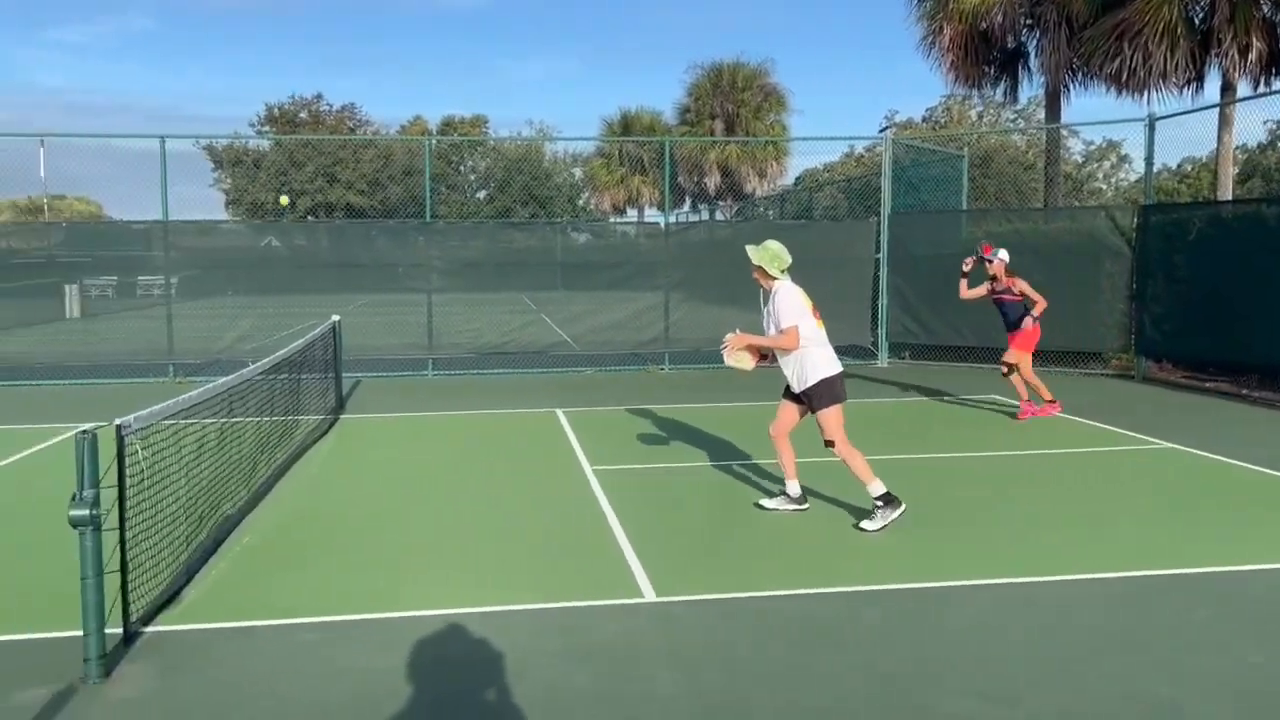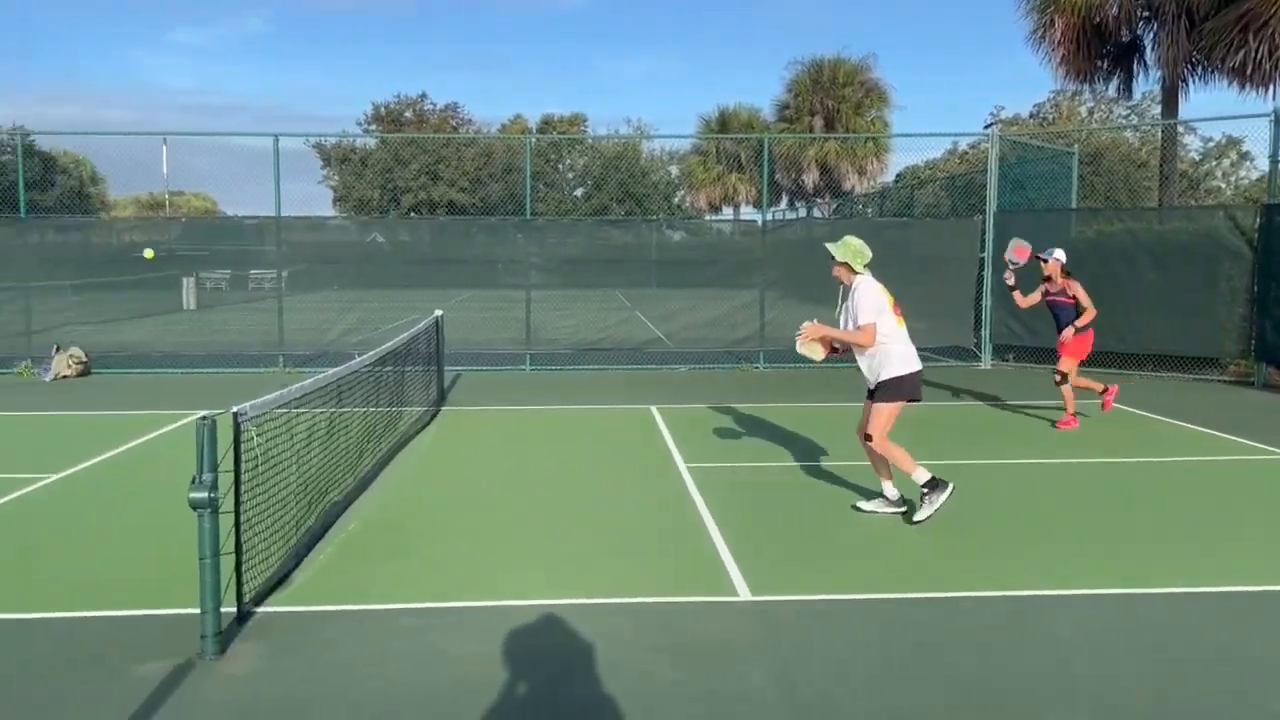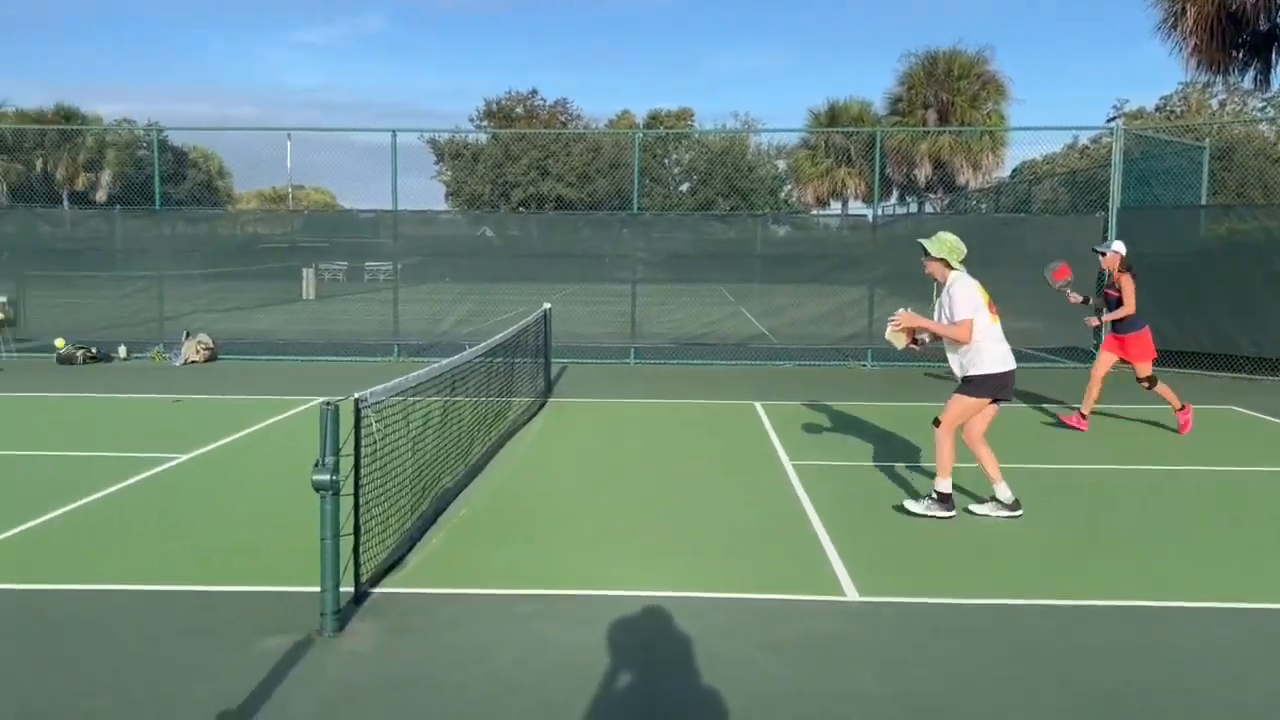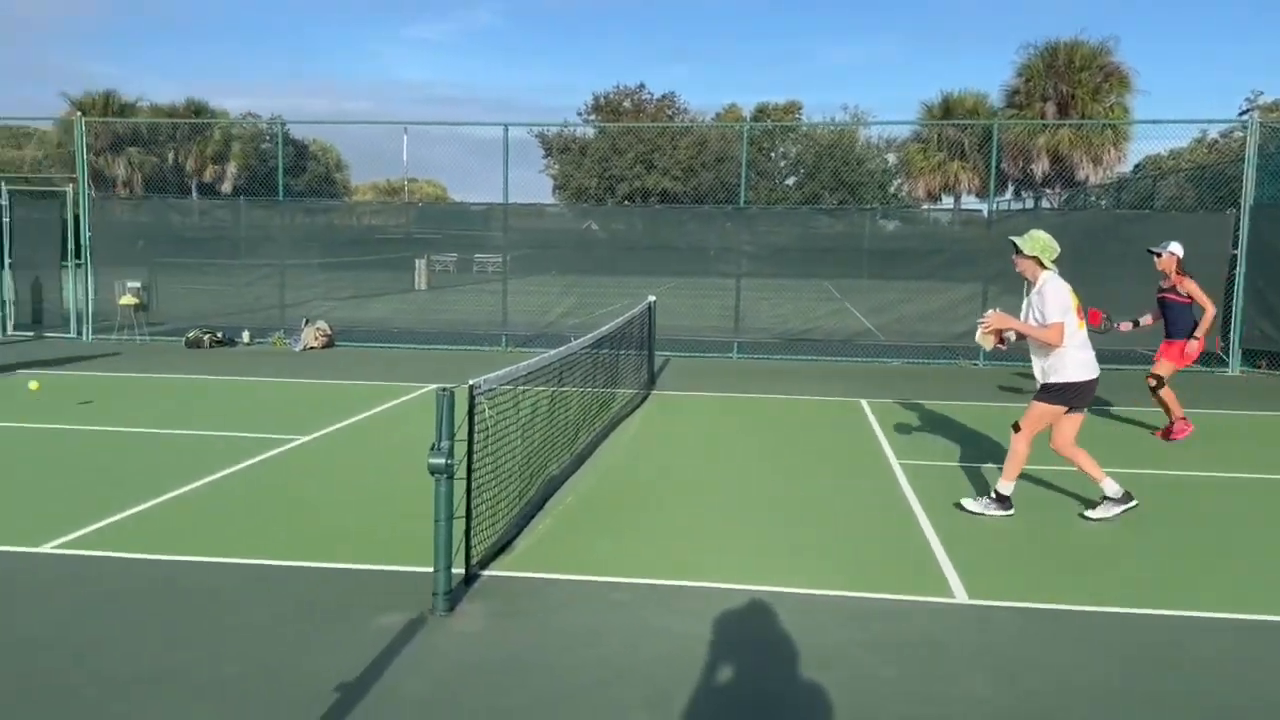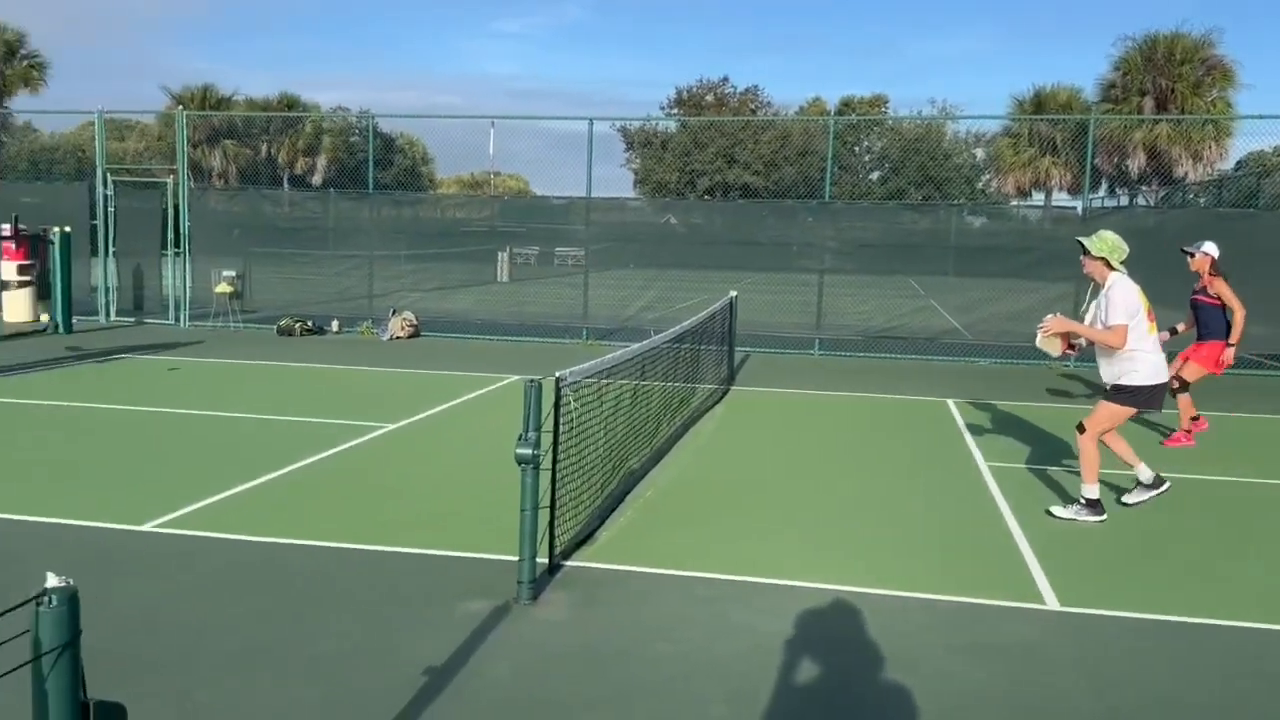
dt=0.2s
person 1, frame 1
left shoulder: (785, 294)
right shoulder: (779, 294)
left elbow: (790, 342)
left wrist: (749, 339)
right wrist: (760, 353)
left hip: (820, 376)
right hip: (803, 379)
left knee: (838, 445)
right knee: (778, 431)
left ankle: (887, 502)
right ankle: (793, 494)
person 1, frame 2
left shoulder: (865, 291)
right shoulder: (859, 290)
left elbow: (867, 338)
left wrist: (825, 331)
right wrist: (833, 343)
left hip: (897, 373)
right hip: (888, 375)
left knee: (876, 439)
right knee: (866, 435)
left ankle: (932, 484)
right ankle: (892, 497)
person 1, frame 3
left shoulder: (959, 286)
right shoulder: (954, 287)
left elbow: (963, 334)
right elbow: (949, 332)
left wrist: (920, 321)
right wrist: (919, 333)
left hip: (988, 371)
right hip: (990, 370)
left knee: (943, 427)
right knee: (972, 437)
left ankle: (942, 499)
right ankle: (1005, 500)
person 1, frame 4
left shoulder: (1050, 288)
right shoulder: (1043, 288)
left elbow: (1054, 337)
right elbow: (1040, 332)
left wrist: (1011, 322)
right wrist: (1006, 331)
left hip: (1069, 377)
right hip: (1073, 376)
left knee: (1021, 432)
right knee: (1062, 444)
left ankle: (1001, 499)
right ankle: (1117, 495)
person 1, frame 5
left shoulder: (1119, 290)
right shoulder: (1113, 288)
left elbow: (1116, 339)
right elbow: (1108, 335)
left wrist: (1072, 326)
right wrist: (1076, 338)
left hip: (1138, 380)
right hip: (1136, 377)
left knee: (1086, 432)
right knee: (1102, 430)
left ankle: (1091, 504)
right ankle: (1149, 478)
person 2, frame 1
left shoulder: (1016, 283)
right shoulder: (990, 285)
left elbow: (1042, 302)
right elbow: (964, 294)
left wrist: (1030, 317)
right wrist: (965, 273)
left hip: (1028, 330)
right hip: (1014, 332)
left knee: (1006, 366)
right knee: (1025, 374)
left ankle: (1026, 403)
right ankle: (1051, 403)
person 2, frame 2
left shoulder: (1072, 285)
right shoulder: (1045, 286)
left elbow: (1091, 310)
right elbow: (1023, 303)
left wrist: (1073, 326)
right wrist: (1012, 286)
left hip: (1080, 336)
right hip: (1065, 338)
left knee: (1060, 375)
right knee: (1069, 378)
left ankle: (1071, 417)
right ankle: (1106, 390)
person 2, frame 3
left shoulder: (1125, 278)
right shoulder: (1111, 279)
left elbow: (1130, 308)
left wrist: (1100, 318)
right wrist: (1082, 299)
left hip: (1136, 335)
right hip: (1117, 336)
left knee: (1146, 380)
right knee: (1096, 372)
left ankle: (1182, 410)
right ankle: (1082, 417)
person 2, frame 4
left shoulder: (1185, 283)
right shoulder: (1162, 284)
left elbow: (1211, 309)
right elbow: (1157, 314)
left wrist: (1195, 338)
right wrist: (1132, 324)
left hip: (1187, 343)
right hip: (1170, 341)
left knee: (1153, 381)
right knee: (1157, 386)
left ankle: (1182, 421)
right ankle: (1175, 423)
person 2, frame 5
left shoulder: (1215, 284)
right shoulder: (1197, 285)
left elbow: (1239, 313)
left wrist: (1230, 345)
right wrist: (1170, 332)
left hip: (1216, 346)
right hip: (1202, 344)
left knee: (1178, 383)
right knee: (1169, 378)
left ankle: (1185, 434)
right ankle: (1195, 420)
